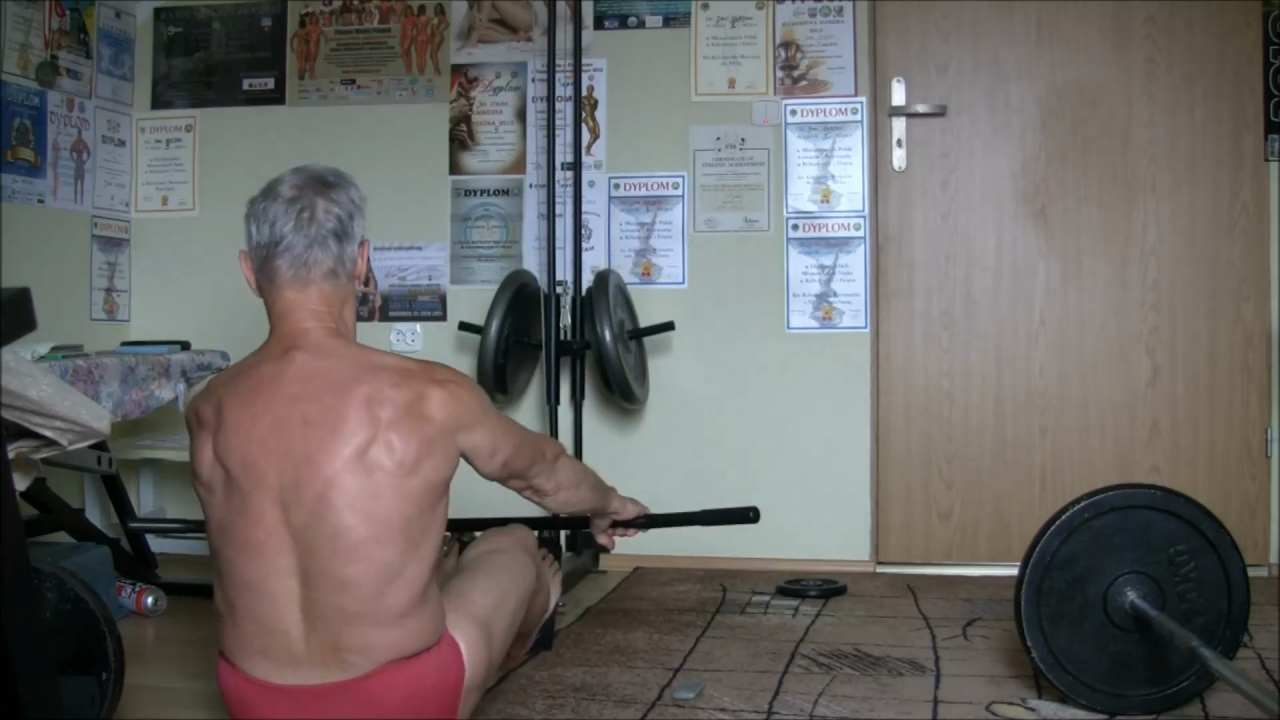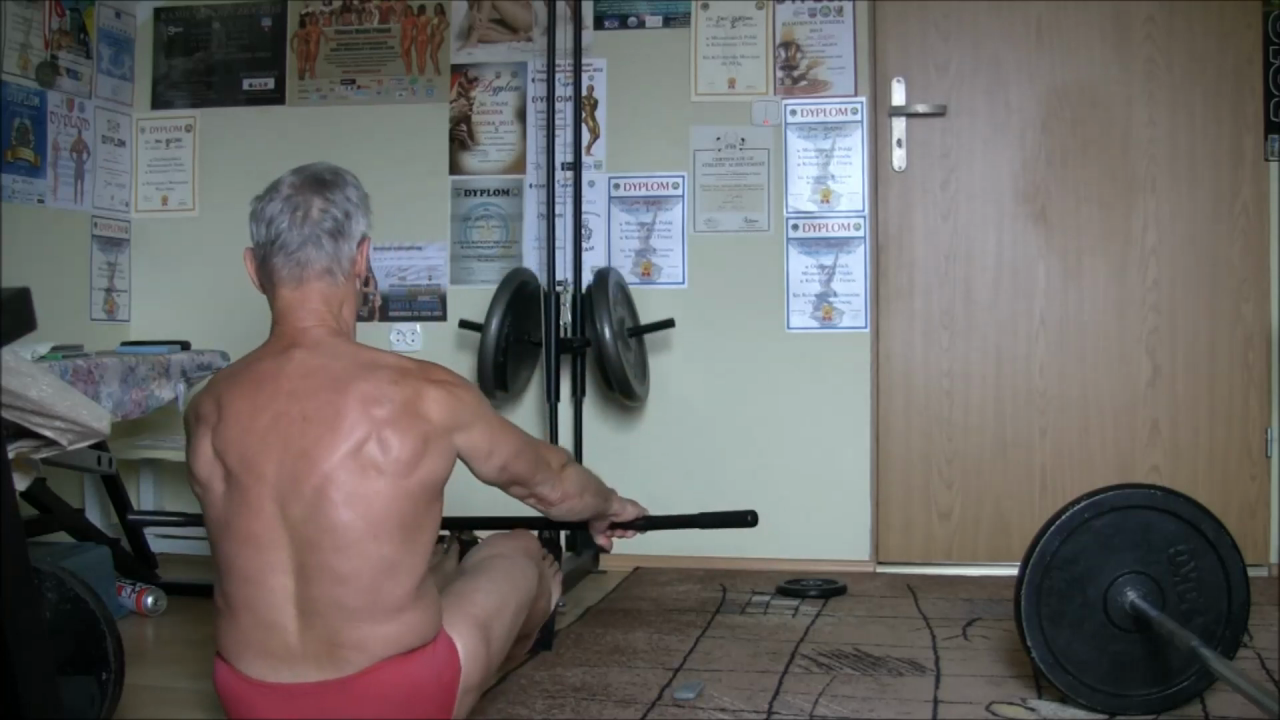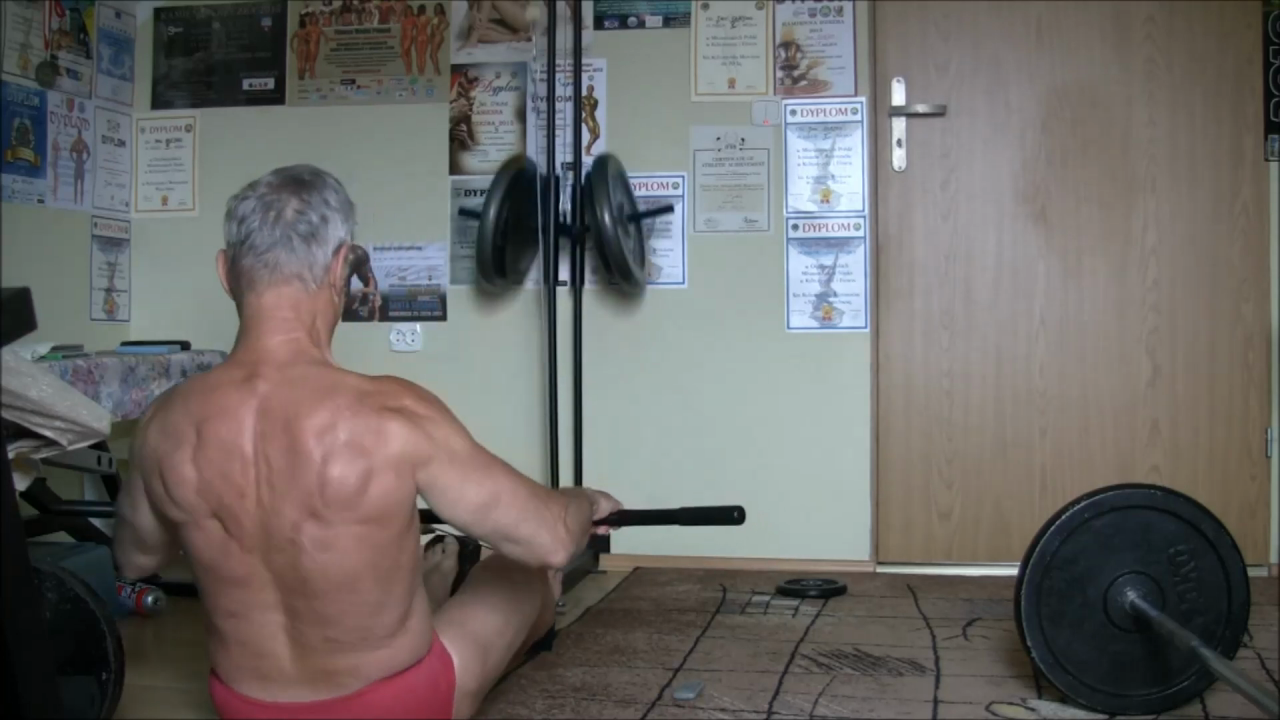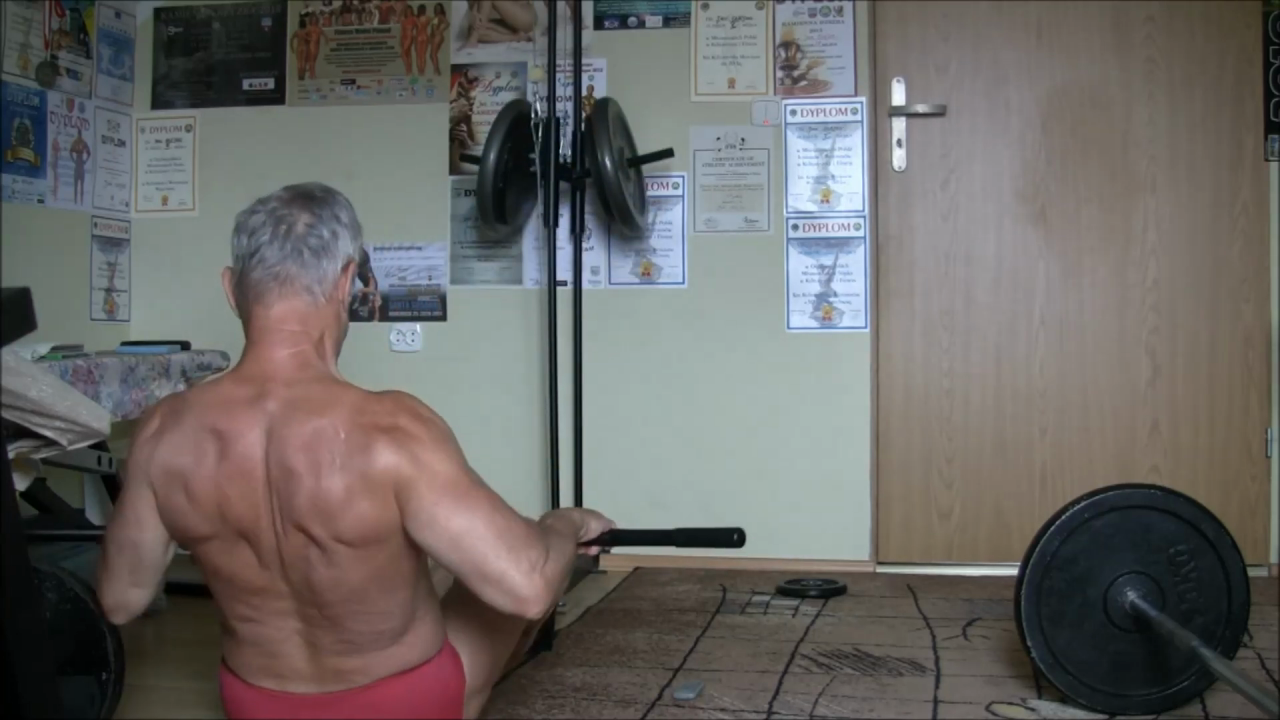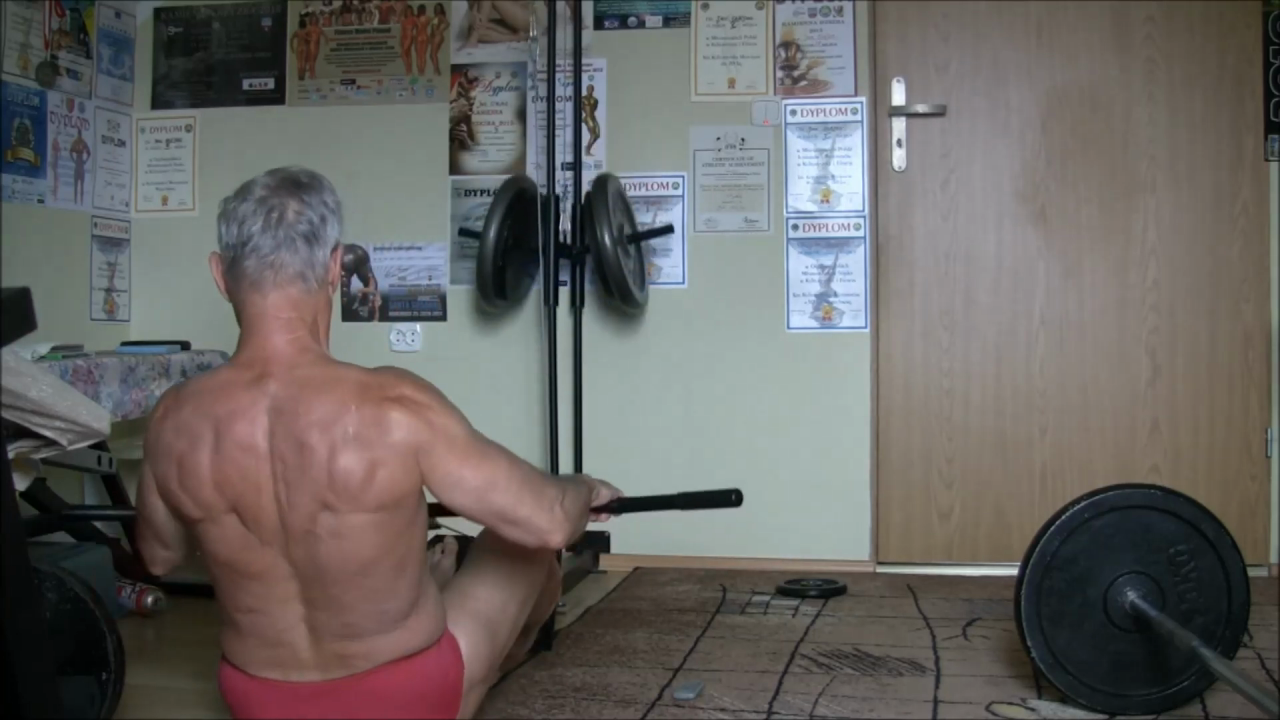
dt=0.4s
person 1, frame 1
left shoulder: (210, 409)
right shoulder: (428, 395)
right elbow: (543, 472)
right wrist: (608, 504)
right knee: (513, 547)
right ankle: (511, 643)
person 1, frame 2
left shoulder: (209, 408)
right shoulder: (423, 394)
right elbow: (548, 480)
right wrist: (608, 506)
right knee: (518, 552)
right ankle: (507, 650)
person 1, frame 3
left shoulder: (166, 424)
right shoulder: (389, 416)
left elbow: (135, 559)
right elbow: (551, 540)
right wrist: (586, 503)
right knee: (529, 572)
person 1, frame 4
left shoulder: (167, 432)
right shoulder: (390, 433)
left elbow: (120, 599)
right elbow: (527, 588)
right wrist: (567, 525)
right knee: (535, 571)
person 1, frame 5
left shoulder: (175, 420)
right shoulder: (393, 408)
left elbow: (159, 555)
right elbow: (546, 523)
right wrist: (585, 490)
right knee: (522, 546)
right ankle: (498, 662)
